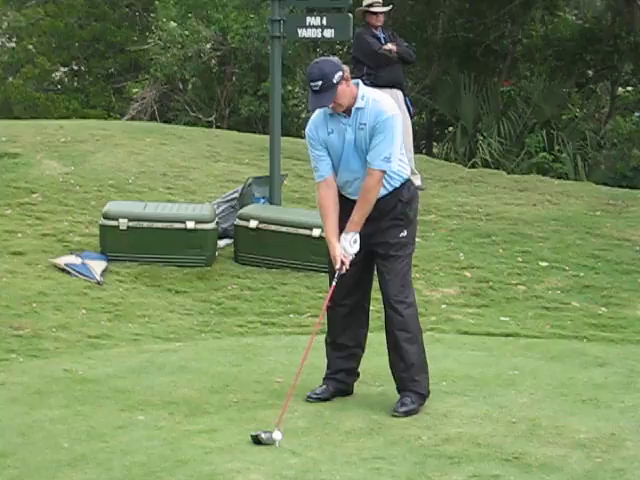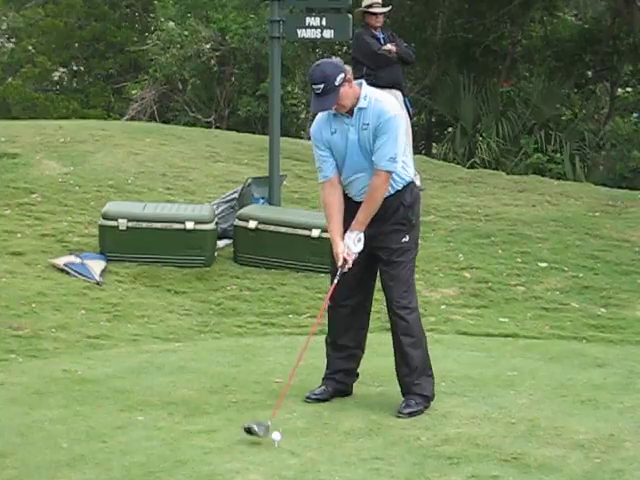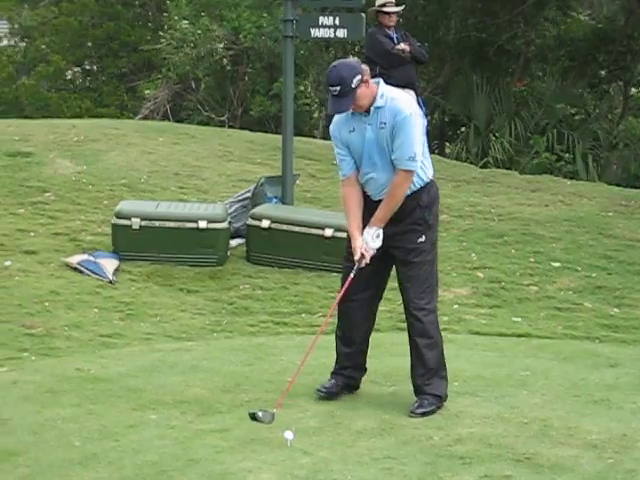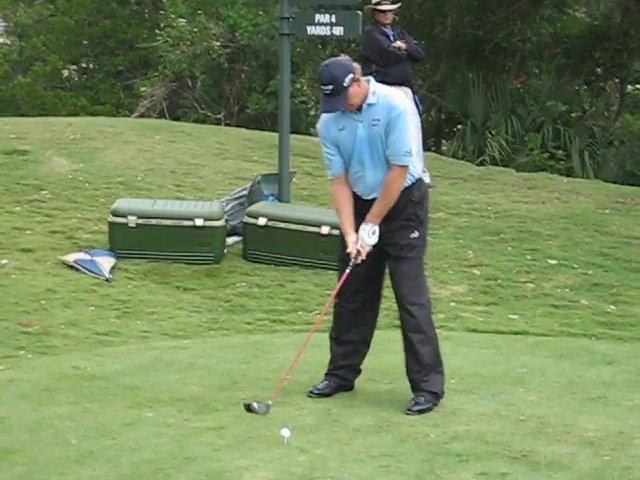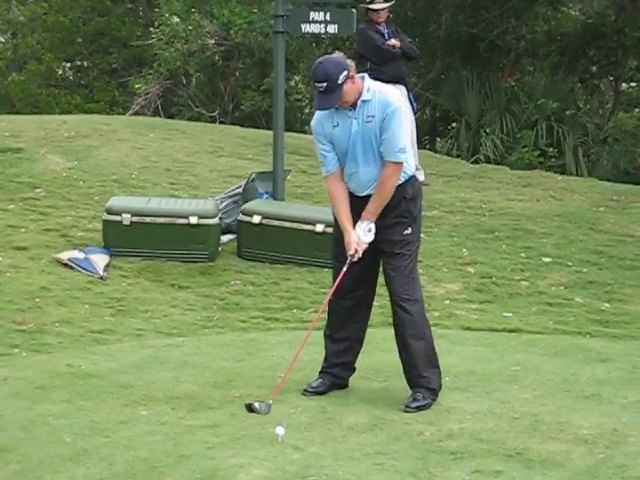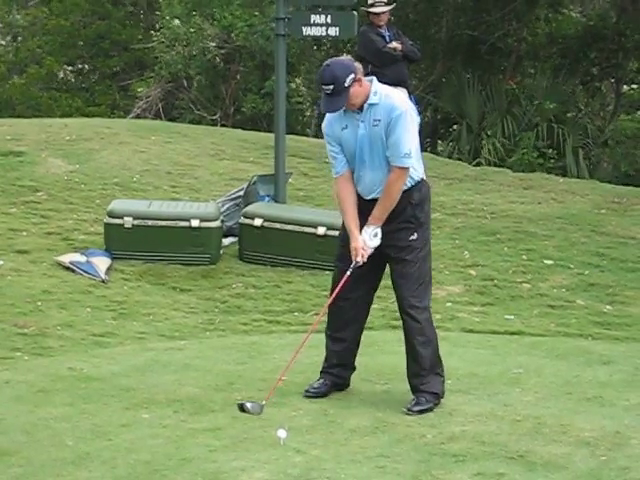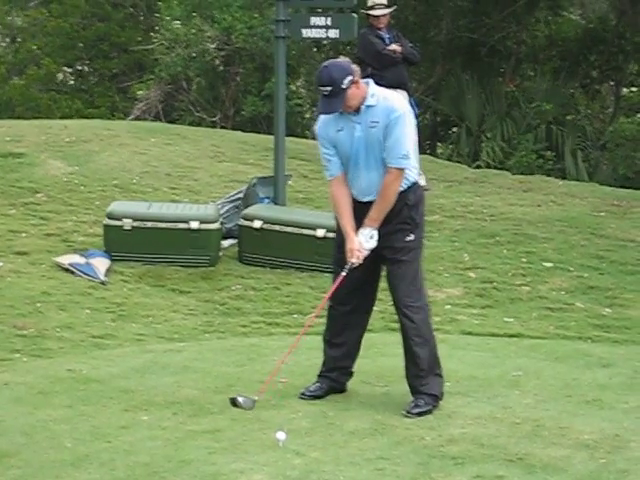
dt=0.2s
person 1, frame 1
left shoulder: (383, 110)
right shoulder: (317, 125)
left elbow: (375, 177)
right elbow: (326, 185)
left wrist: (352, 232)
right wrist: (333, 241)
left hip: (392, 205)
right hip: (349, 205)
left knee: (397, 296)
right knee: (343, 298)
left ankle: (413, 386)
right ankle: (340, 376)
person 1, frame 2
left shoulder: (385, 111)
right shoulder: (321, 126)
left elbow: (383, 177)
right elbow: (331, 184)
left wrist: (356, 231)
right wrist: (337, 239)
left hip: (395, 207)
right hip: (353, 206)
left knee: (400, 300)
right knee: (343, 299)
left ankle: (418, 388)
right ankle: (339, 378)
person 1, frame 3
left shoulder: (402, 110)
right shoulder: (340, 124)
left elbow: (404, 175)
right elbow: (350, 182)
left wrist: (376, 228)
right wrist: (356, 236)
left hip: (413, 206)
right hip: (371, 204)
left knee: (418, 301)
right knee: (355, 293)
left ankle: (431, 388)
right ankle: (347, 373)
person 1, frame 4
left shoulder: (395, 106)
right shoulder: (328, 122)
left elbow: (398, 171)
right elbow: (339, 180)
left wrist: (372, 224)
right wrist: (350, 234)
left hip: (403, 204)
right hip: (360, 204)
left knee: (411, 296)
right knee: (350, 295)
left ankle: (427, 386)
right ankle: (341, 372)
person 1, frame 5
left shoulder: (390, 103)
right shoulder: (322, 119)
left elbow: (393, 167)
right elbow: (334, 177)
left wrist: (368, 222)
right wrist: (348, 230)
left hip: (397, 201)
right hip: (354, 202)
left knee: (404, 292)
right knee: (345, 292)
left ankle: (425, 381)
right ankle: (336, 371)
person 1, frame 6
left shoulder: (397, 107)
right shoulder: (332, 122)
left elbow: (399, 172)
right elbow: (343, 179)
left wrist: (375, 225)
right wrist: (355, 233)
left hip: (404, 205)
right hip: (361, 205)
left knee: (412, 299)
right knee: (346, 292)
left ankle: (428, 385)
right ankle: (336, 371)
person 1, frame 7
left shoulder: (394, 109)
right shoulder: (326, 124)
left elbow: (395, 174)
right elbow: (337, 181)
left wrist: (370, 228)
right wrist: (351, 237)
left hip: (398, 208)
right hip: (355, 209)
left knee: (409, 300)
right knee: (344, 298)
left ankle: (427, 389)
right ankle: (334, 375)
person 2, frame 1
left shoulder: (390, 34)
right shoulder: (361, 35)
left elbow: (411, 55)
right elbow: (377, 56)
left wrist: (395, 49)
right wrist: (397, 55)
left hip: (396, 91)
left knee: (405, 133)
left ankle: (411, 176)
person 2, frame 2
left shoulder: (388, 34)
right shoulder: (361, 35)
left elbow: (410, 56)
left wrist: (395, 49)
right wrist: (397, 55)
left hip: (396, 92)
left knee: (405, 133)
person 2, frame 3
left shoulder: (403, 34)
right shoulder: (374, 34)
left elbow: (424, 55)
right elbow: (390, 57)
left wrist: (409, 49)
right wrist: (410, 56)
left hip: (408, 90)
person 2, frame 4
left shoulder: (400, 32)
right shoulder: (370, 32)
left elbow: (420, 53)
left wrist: (405, 47)
right wrist: (406, 52)
left hip: (404, 89)
person 2, frame 5
left shoulder: (393, 28)
right shoulder: (364, 30)
left elbow: (414, 51)
right elbow: (379, 52)
left wrist: (400, 44)
right wrist: (401, 51)
left hip: (399, 87)
left ankle: (414, 171)
person 2, frame 6
left shoulder: (395, 32)
right shoulder: (366, 32)
left elbow: (416, 53)
right elbow: (382, 55)
left wrist: (400, 48)
right wrist: (402, 55)
left hip: (400, 87)
person 2, frame 7
left shoulder: (395, 33)
right shoulder: (365, 35)
left elbow: (416, 56)
right elbow: (382, 57)
left wrist: (400, 50)
right wrist: (402, 56)
left hip: (401, 91)
